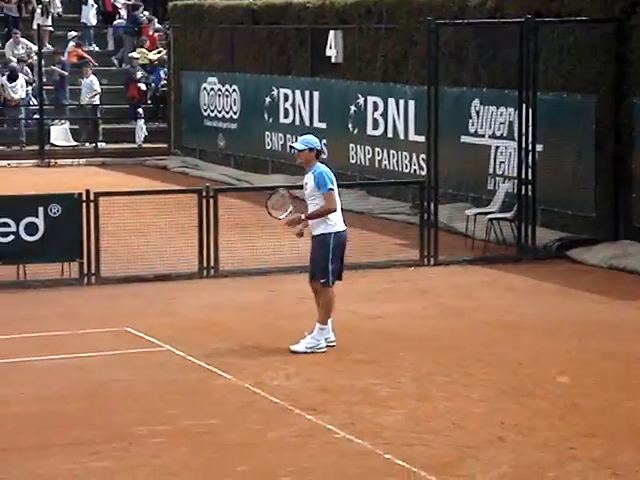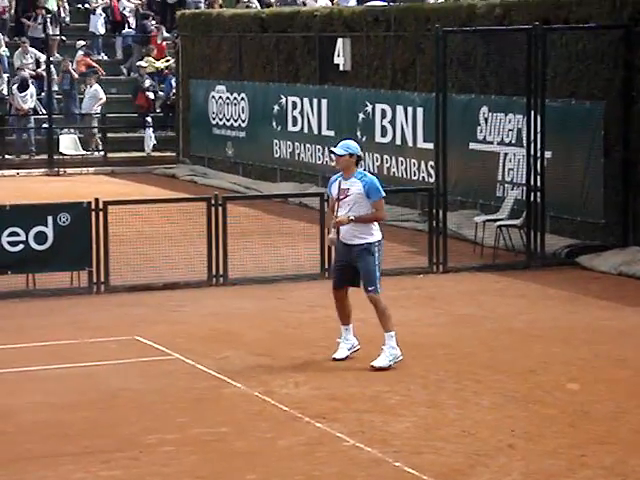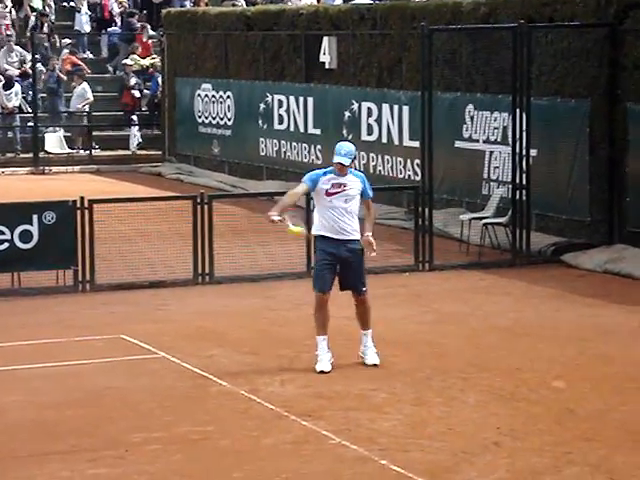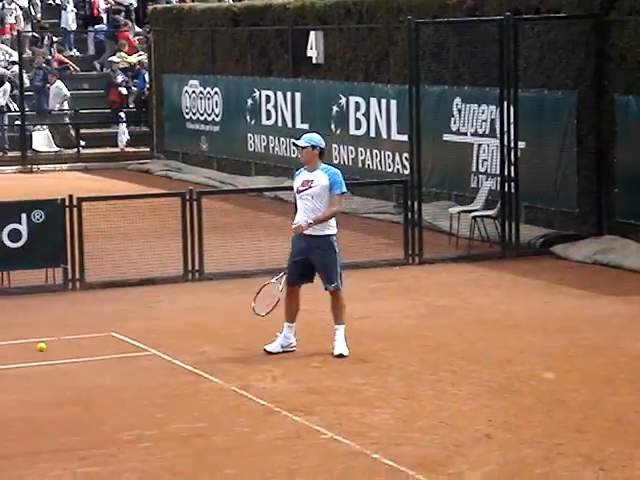
dt=0.7s
person 1, frame 1
left shoulder: (321, 173)
right shoulder: (309, 175)
left elbow: (331, 206)
left wrist: (301, 218)
right wrist: (303, 225)
left hip: (331, 234)
right hip: (320, 235)
left knee: (326, 285)
right knee: (316, 284)
left ankle: (318, 338)
right ankle: (325, 334)
person 1, frame 2
left shoulder: (368, 182)
right shoulder: (334, 181)
left elbow: (381, 215)
left wrist: (350, 219)
right wrist: (334, 230)
left hip: (367, 245)
right hip: (344, 244)
left knee: (373, 296)
right knee: (339, 293)
left ankle: (392, 349)
right ankle: (348, 340)
person 1, frame 3
left shoulder: (360, 179)
right shoulder: (318, 176)
left elbow: (369, 209)
right elbow: (295, 192)
left wrist: (368, 233)
right wrist: (277, 211)
left hip: (353, 244)
right hip: (326, 243)
left knee: (361, 297)
right knee: (322, 297)
left ankle: (367, 345)
right ankle: (323, 353)
person 1, frame 4
left shoulder: (332, 175)
right shoulder: (299, 175)
left elbow: (335, 209)
left wrist: (310, 223)
left hip: (324, 239)
right hip: (300, 239)
left knee: (334, 290)
right knee: (291, 288)
left ankle: (340, 338)
right ankle: (287, 338)
